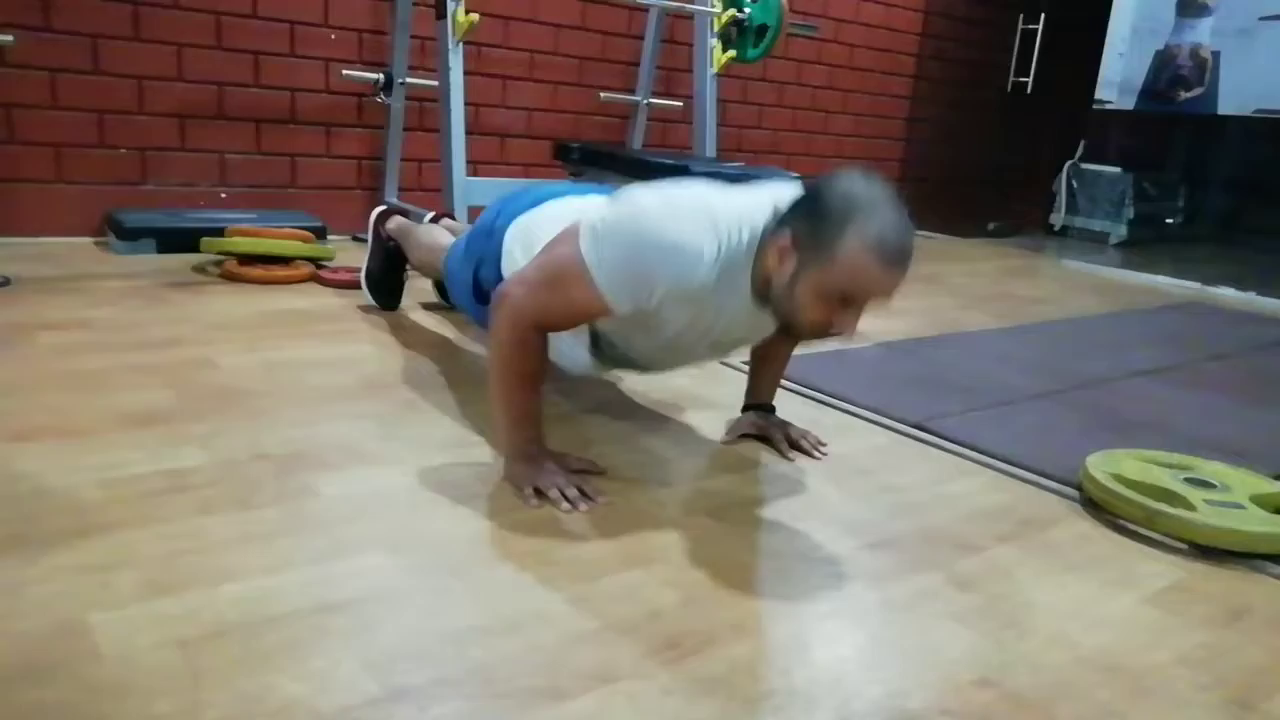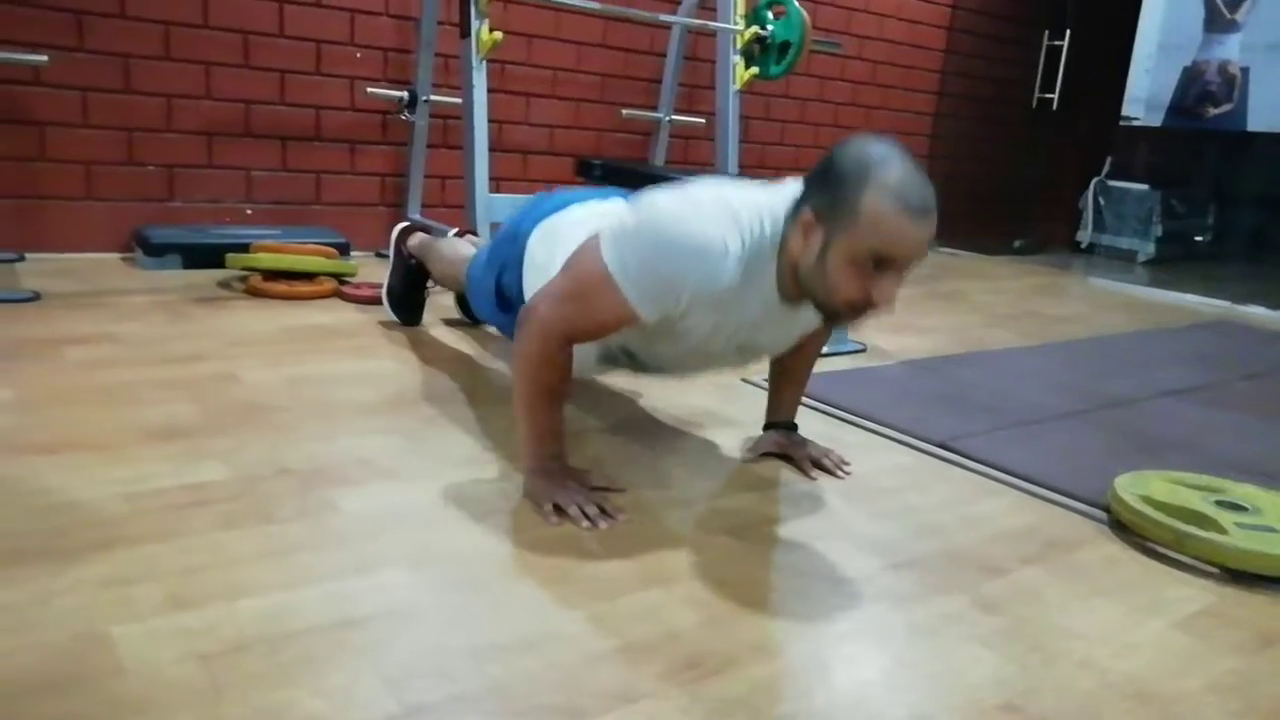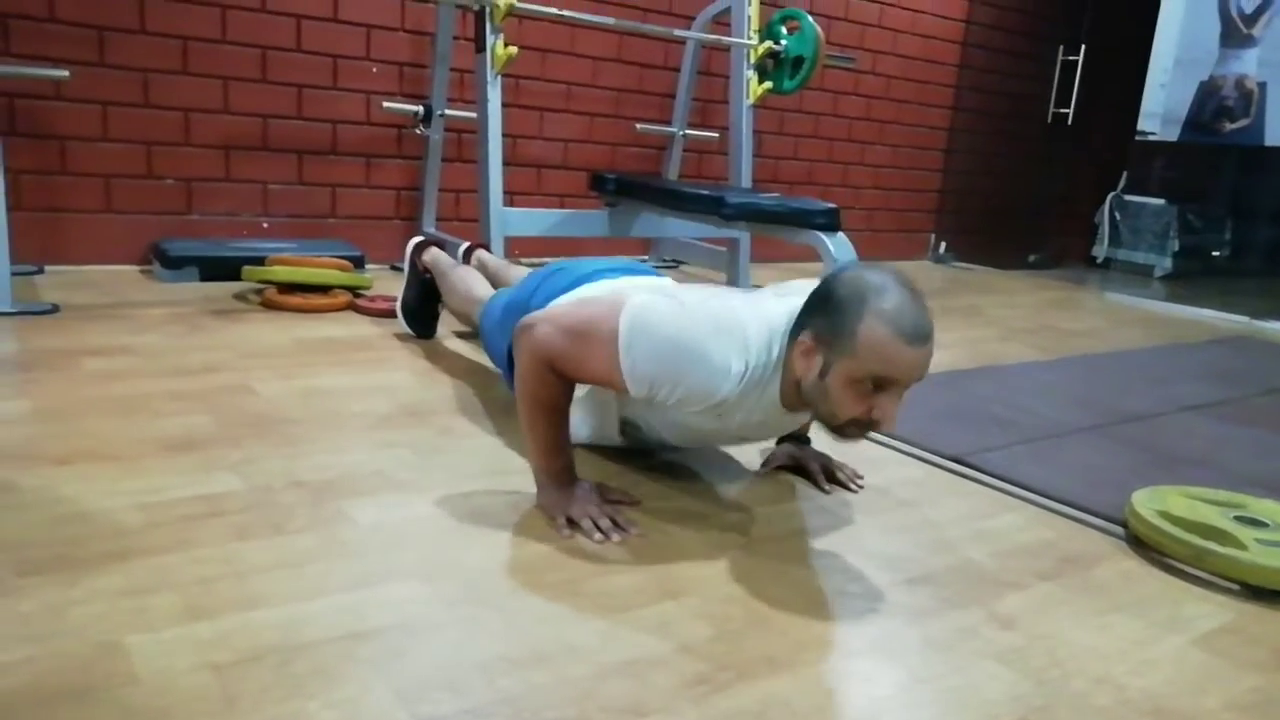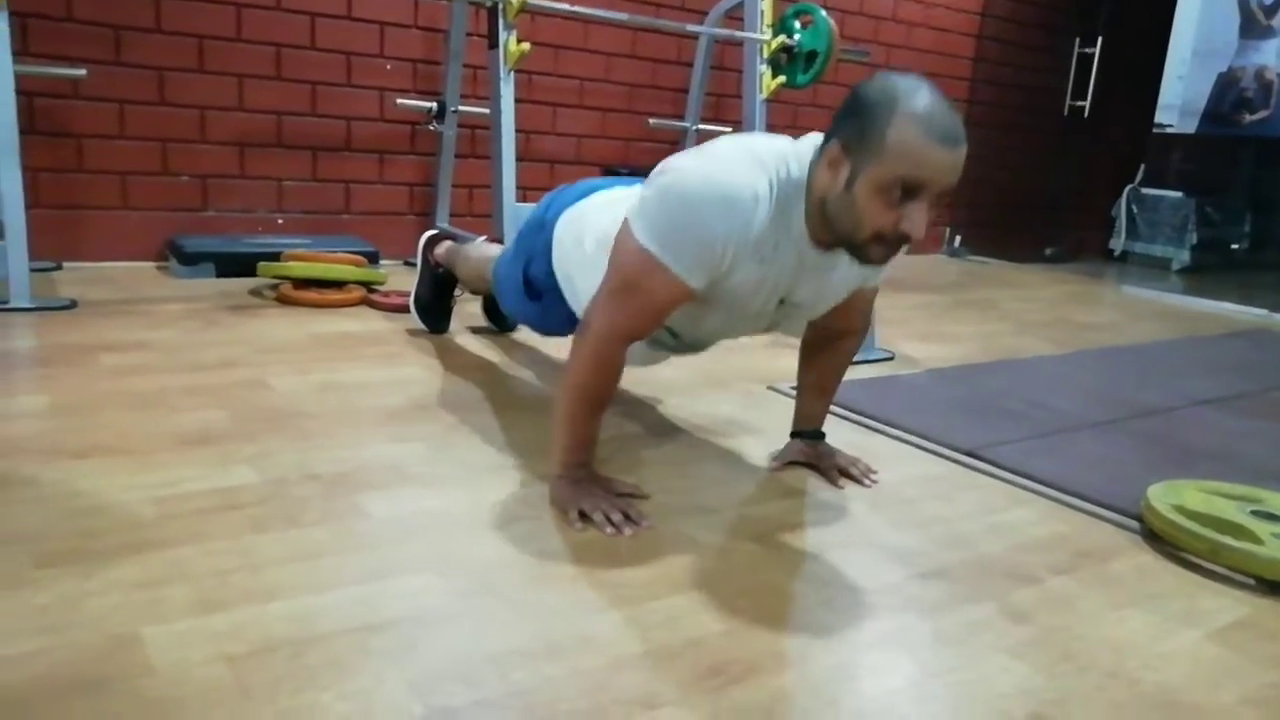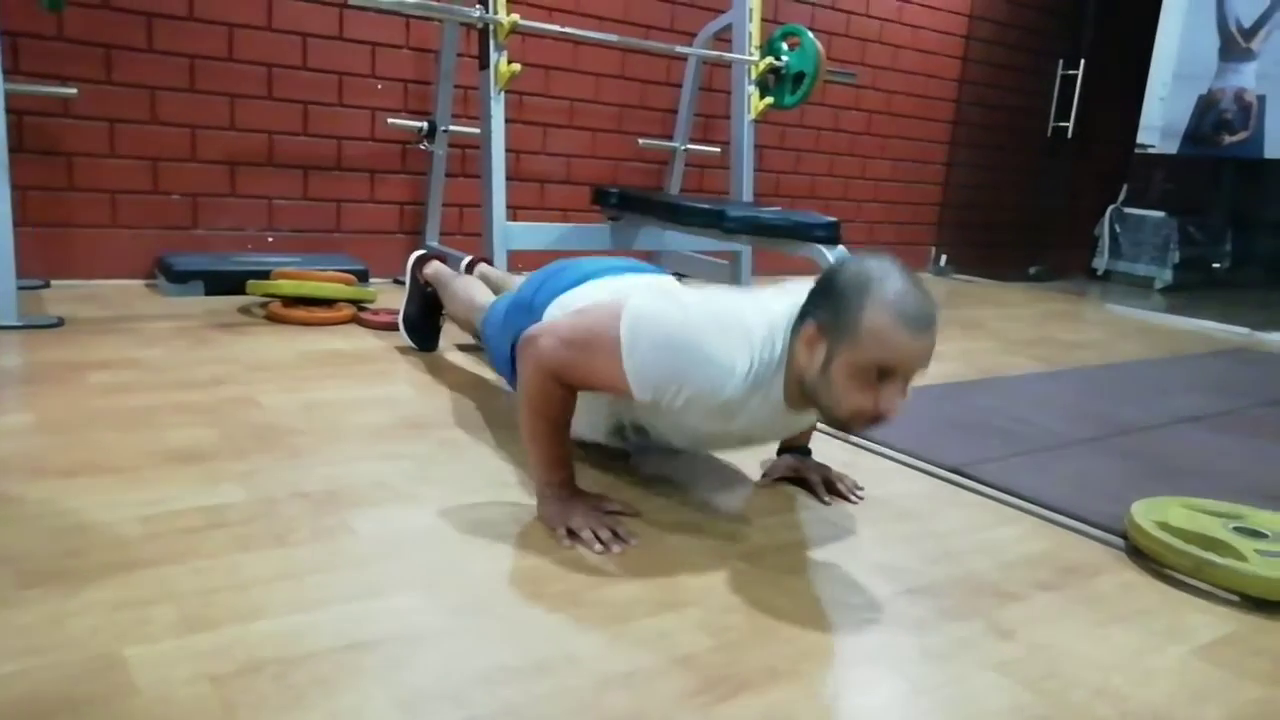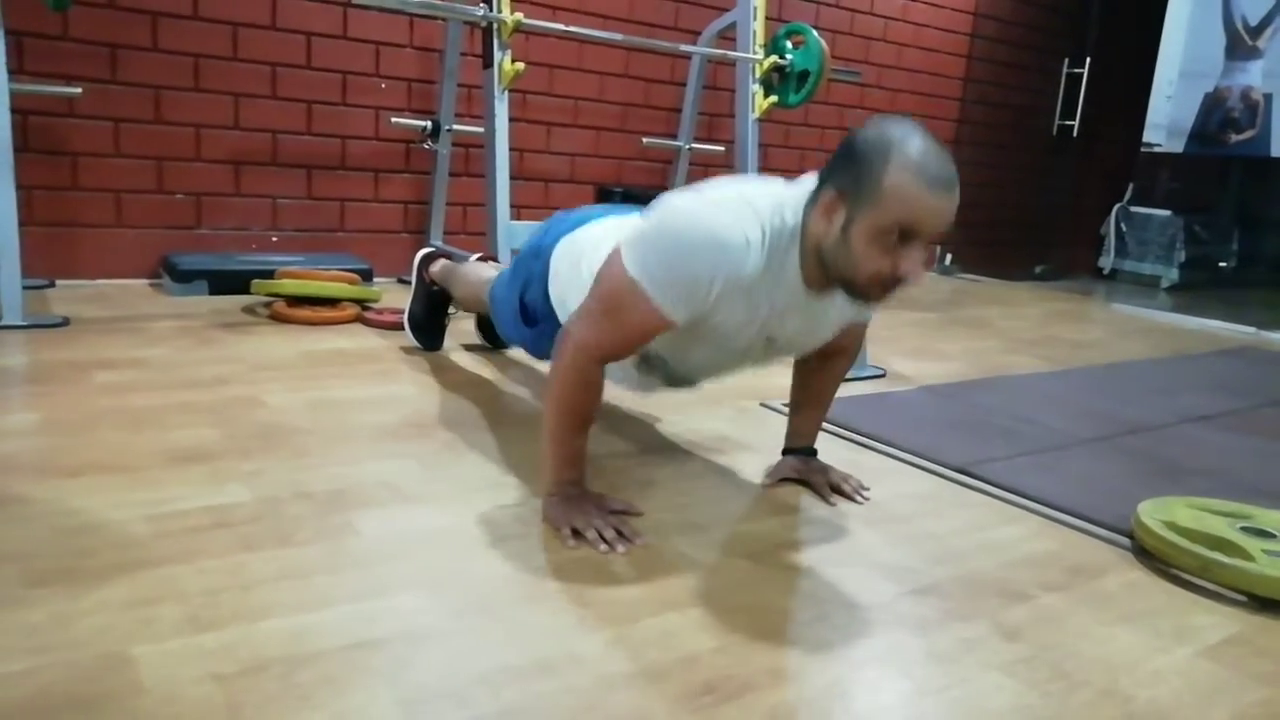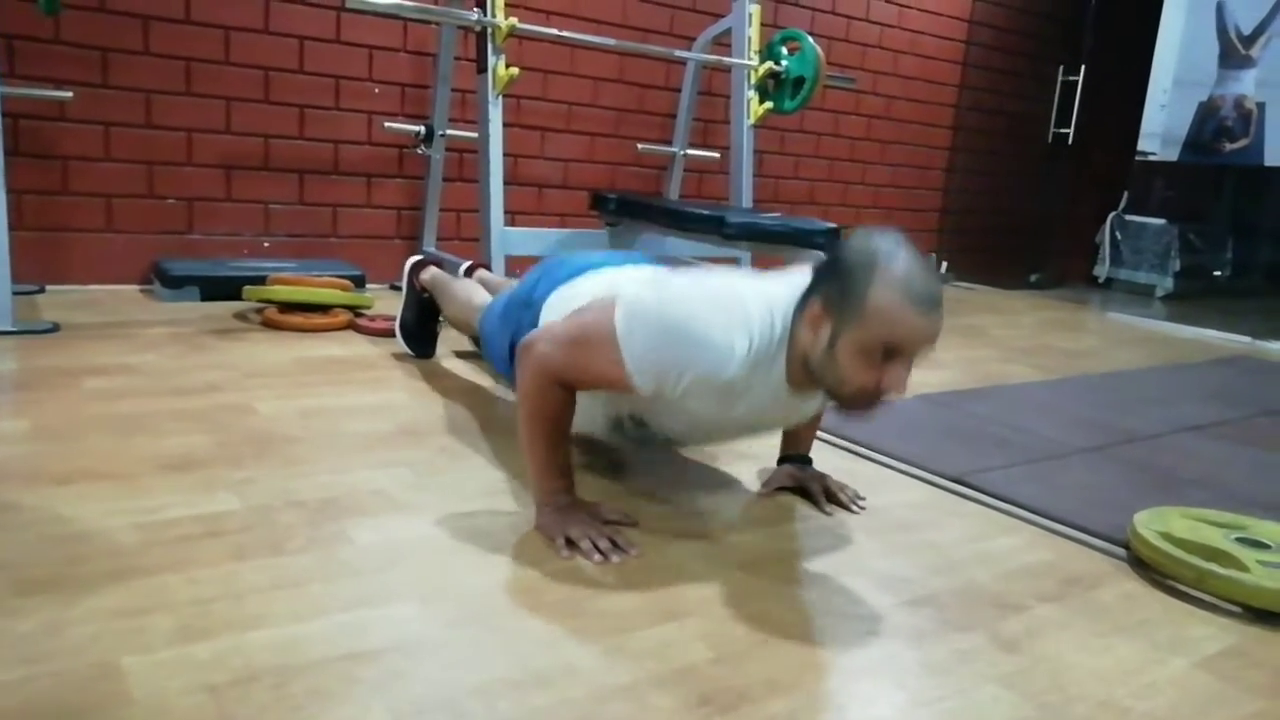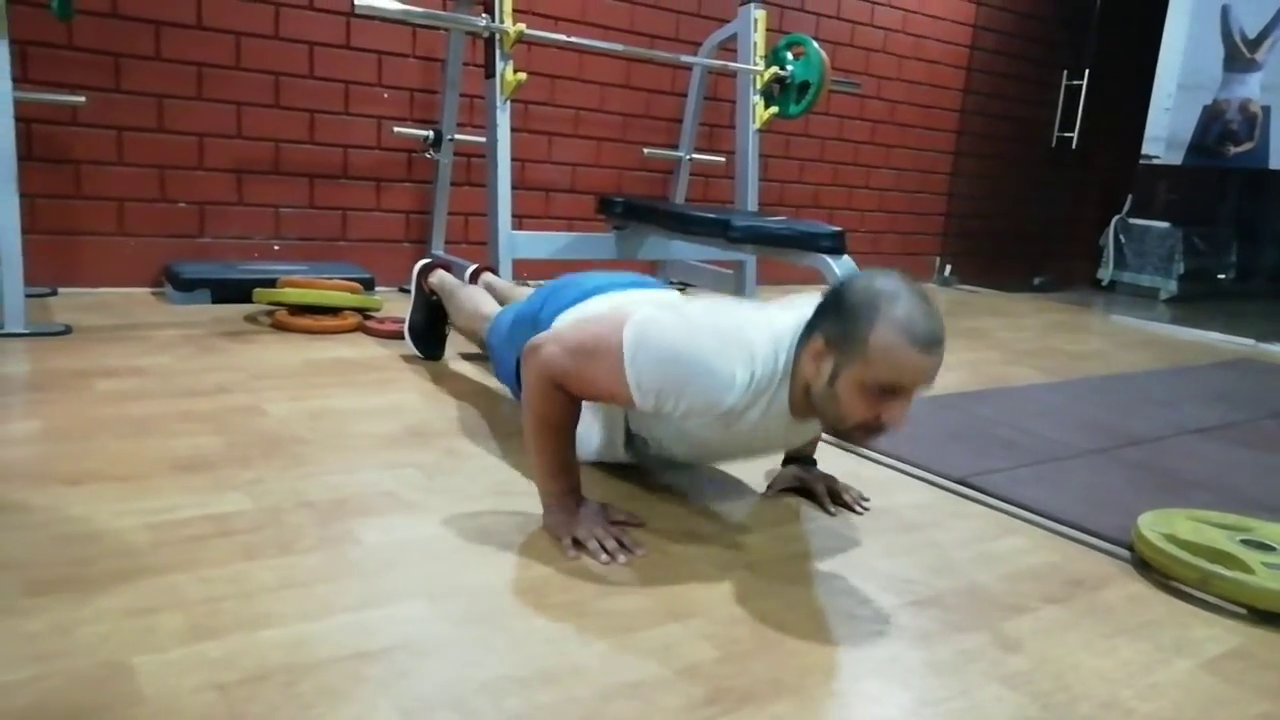
dt=0.5s
person 1, frame 1
left shoulder: (819, 250)
right shoulder: (674, 245)
left elbow: (783, 321)
right elbow: (516, 306)
left wrist: (759, 408)
right wrist: (522, 454)
left hip: (596, 227)
right hip: (527, 238)
right knee: (453, 267)
left ankle: (448, 224)
right ankle: (395, 231)
person 1, frame 2
left shoulder: (835, 256)
right shoulder: (696, 246)
left elbow: (806, 327)
right elbow: (544, 325)
left wrist: (781, 426)
right wrist: (543, 468)
left hip: (619, 234)
right hip: (546, 241)
right knee: (477, 283)
left ankle: (468, 240)
right ankle: (416, 247)
person 1, frame 3
left shoulder: (838, 331)
right shoulder: (711, 358)
right elbow: (536, 340)
left wrist: (793, 435)
right wrist: (555, 482)
left hip: (634, 291)
right hip: (556, 313)
right knee: (489, 310)
left ankle: (480, 256)
right ankle: (431, 260)
person 1, frame 4
left shoulder: (873, 221)
right shoulder: (721, 196)
left elbow: (839, 330)
right elbow: (605, 332)
left wrist: (808, 434)
right wrist: (572, 475)
right hip: (572, 235)
right knee: (507, 285)
left ankle: (483, 248)
right ankle: (444, 255)
person 1, frame 5
left shoulder: (836, 329)
right shoulder: (714, 358)
right elbow: (541, 351)
left wrist: (794, 449)
right wrist: (555, 494)
left hip: (639, 292)
right hip: (562, 310)
right knee: (491, 319)
left ankle: (482, 270)
right ankle: (433, 273)
person 1, frame 6
left shoulder: (864, 257)
right shoulder: (716, 239)
left elbow: (834, 346)
right elbow: (580, 348)
left wrist: (801, 450)
right wrist: (562, 491)
left hip: (646, 254)
right hip: (569, 258)
right knee: (500, 301)
left ankle: (489, 268)
right ankle: (438, 271)
person 1, frame 7
left shoulder: (839, 321)
right shoulder: (713, 344)
right elbow: (539, 357)
left wrist: (794, 455)
right wrist: (554, 500)
left hip: (639, 286)
right hip: (563, 300)
right knee: (490, 320)
left ankle: (482, 275)
right ankle: (430, 279)
person 1, frame 8
left shoulder: (836, 343)
right shoulder: (718, 372)
right elbow: (545, 358)
left wrist: (799, 457)
right wrist: (562, 503)
left hip: (645, 305)
right hip: (568, 321)
right knee: (497, 327)
left ankle: (484, 278)
right ankle: (437, 281)
